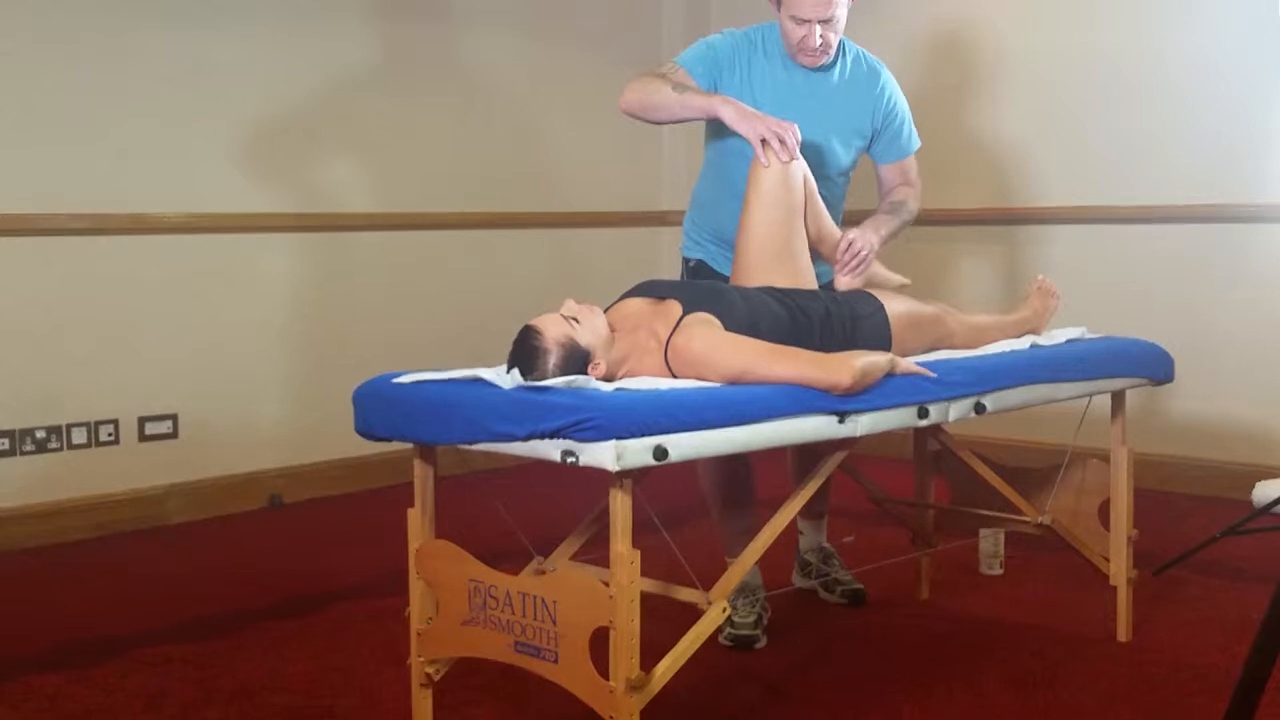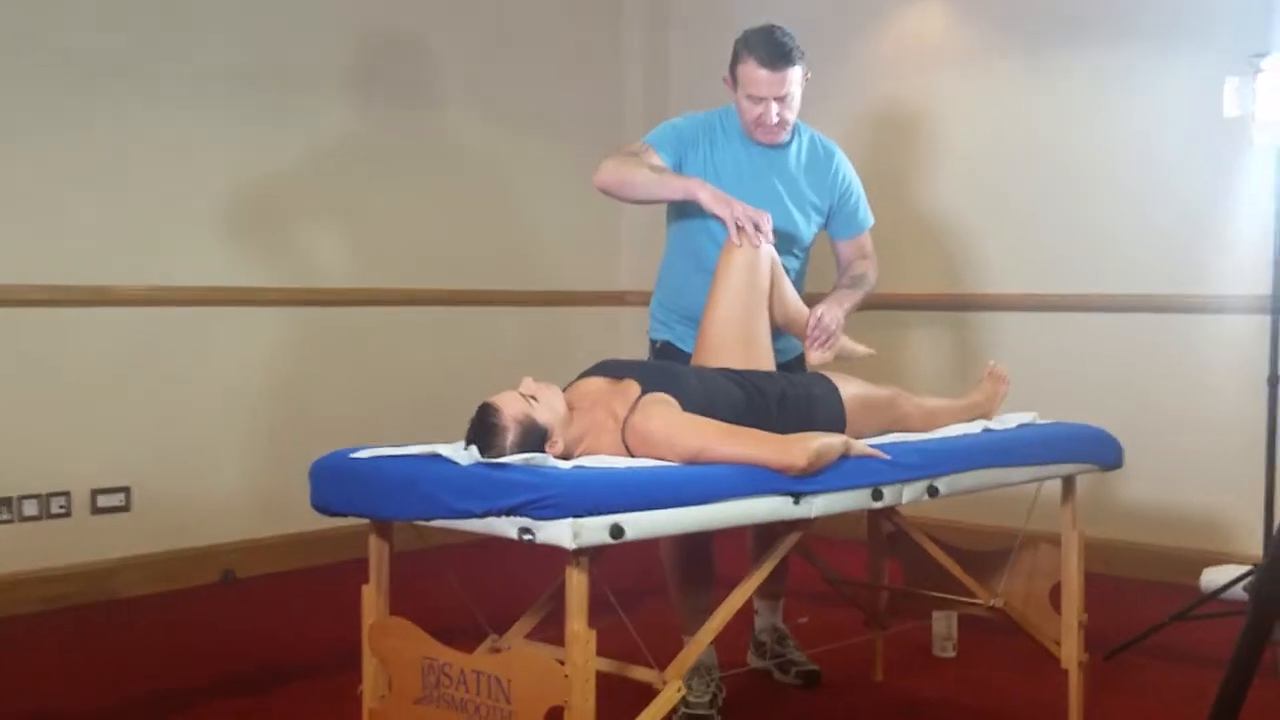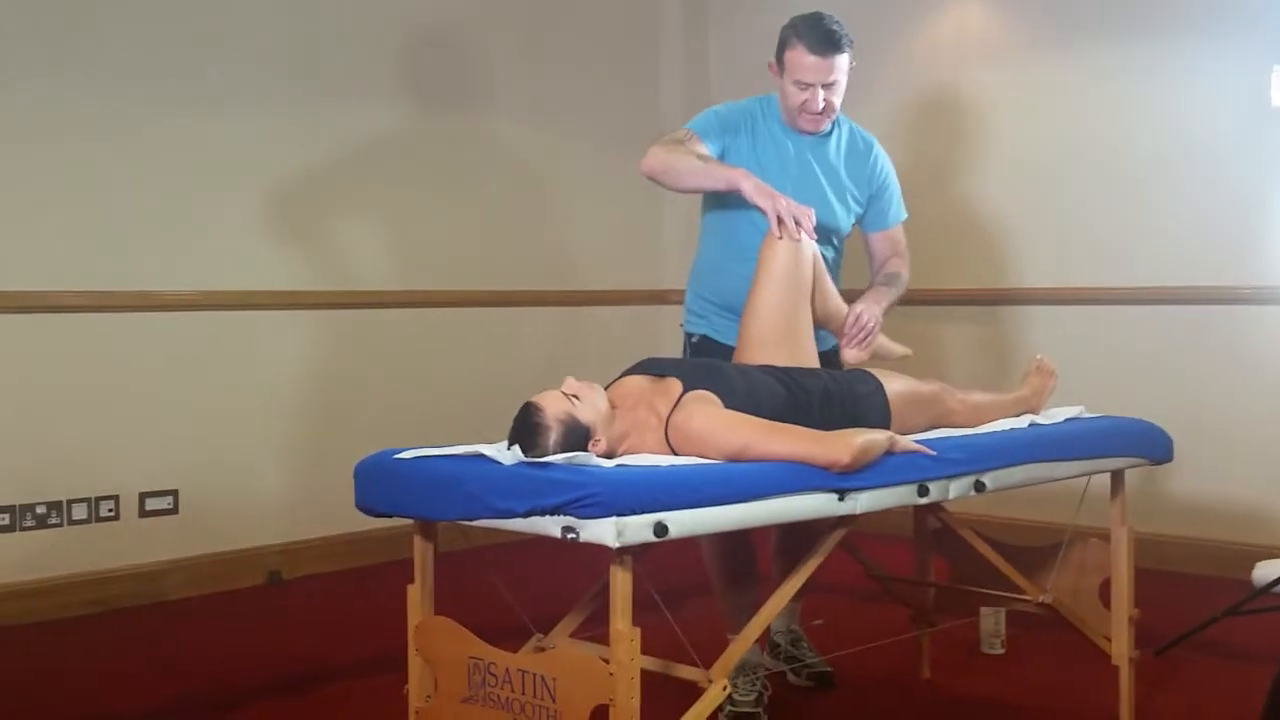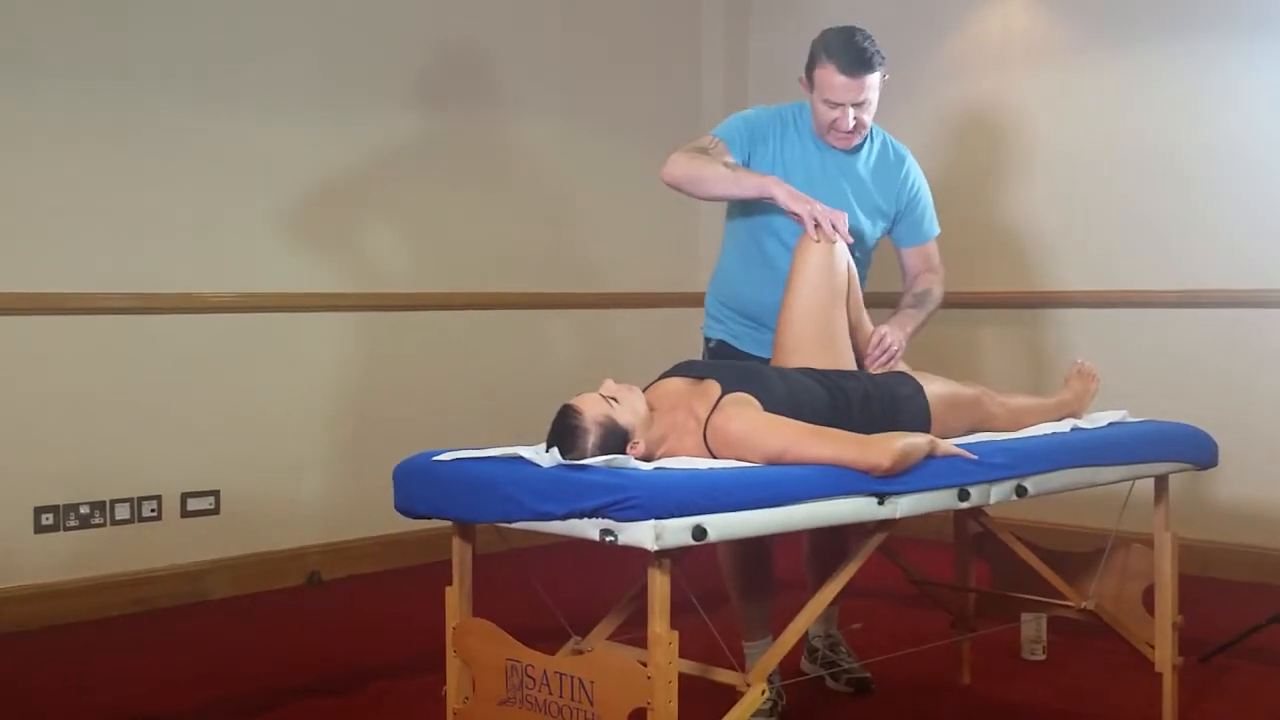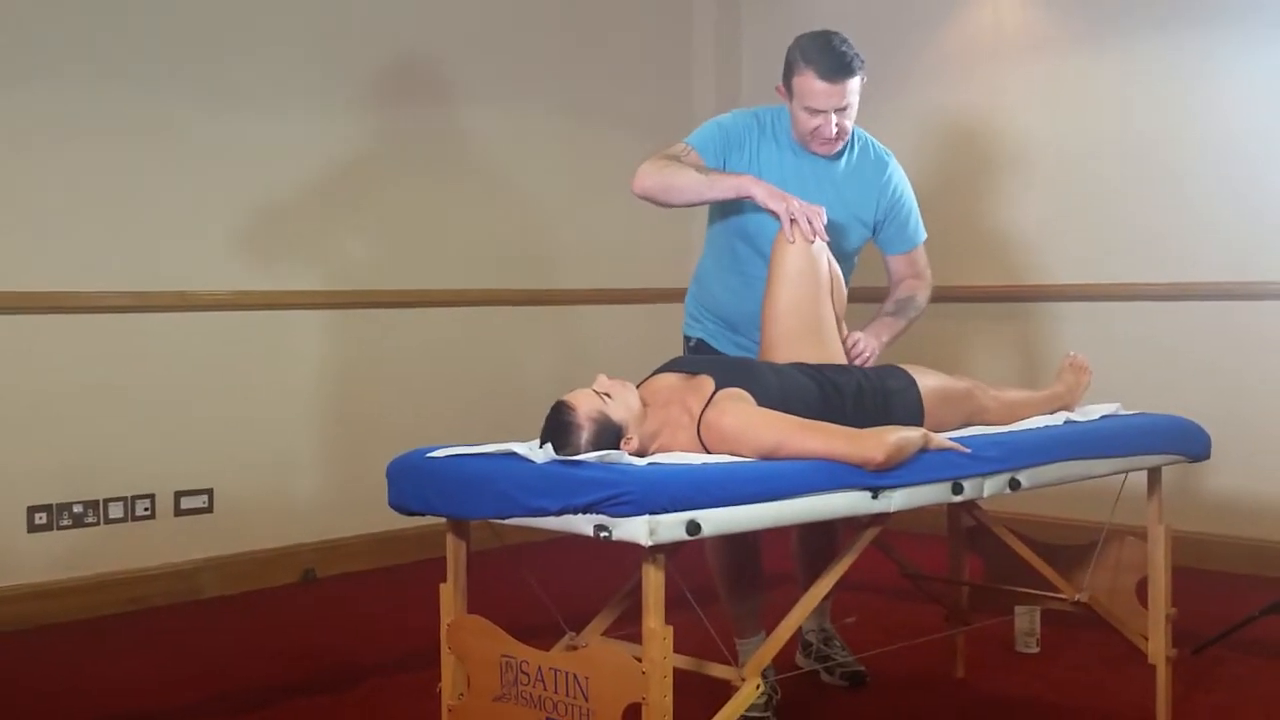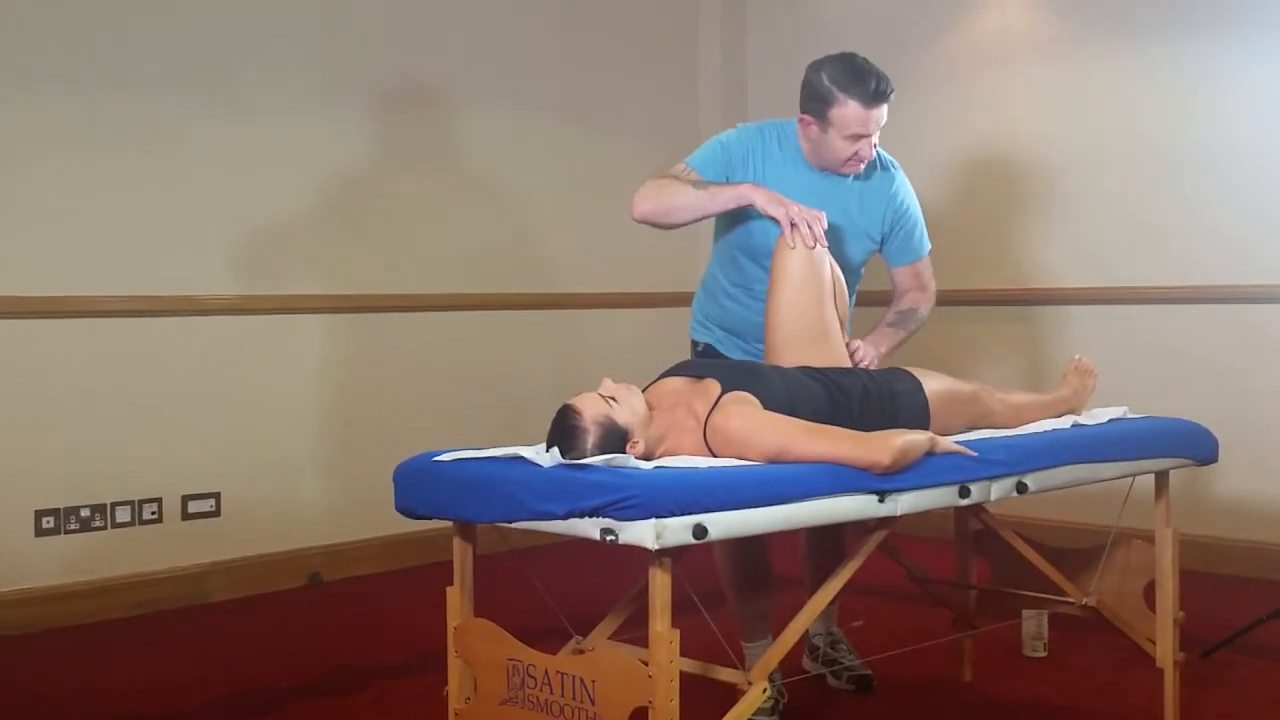
dt=0.7s
person 1, frame 1
left shoulder: (874, 84)
right shoulder: (731, 52)
left elbow: (904, 187)
right elbow: (635, 97)
left wrist: (874, 230)
right wrist: (728, 107)
left hip: (813, 277)
right hip: (719, 269)
left ankle: (814, 548)
right ankle: (742, 574)
person 1, frame 2
left shoulder: (828, 163)
right shoulder: (692, 135)
left elbow: (862, 261)
right elbow: (609, 175)
left wrist: (837, 304)
right wrist: (703, 191)
left hip: (777, 357)
right hip: (685, 350)
left ankle: (769, 628)
person 1, frame 3
left shoulder: (866, 155)
right shoulder: (733, 123)
left elbow: (893, 256)
right elbow: (657, 161)
left wrist: (874, 301)
right wrist: (747, 182)
left hip: (813, 347)
right hip: (721, 340)
left ankle: (787, 629)
person 1, frame 4
left shoulder: (897, 168)
right shoulder: (761, 129)
left elbow: (928, 274)
right elbow: (678, 169)
left wrist: (901, 325)
right wrist: (778, 189)
right hip: (741, 349)
left ankle: (823, 635)
person 1, frame 5
left shoulder: (880, 171)
right shoulder: (738, 134)
left elbow: (914, 280)
right elbow: (648, 179)
left wrist: (876, 334)
right wrist: (754, 187)
right hip: (722, 350)
left ankle: (817, 629)
right ankle: (750, 647)
person 1, frame 6
left shoulder: (888, 184)
right shoulder: (748, 147)
left elbow: (918, 290)
right elbow: (647, 204)
left wrist: (875, 344)
right wrist: (755, 194)
right hip: (729, 355)
left ankle: (824, 634)
right ankle: (757, 651)
person 2, frame 1
left shoulder: (617, 324)
right shoulder: (690, 348)
right elbow: (842, 373)
right wrist: (890, 361)
left hip: (763, 302)
right hip: (843, 322)
left knee: (780, 158)
right knee: (945, 321)
left ankle: (836, 251)
right ankle: (1024, 320)
person 2, frame 2
left shoulder: (573, 404)
right shoulder: (648, 427)
right elbow: (797, 453)
right wrist: (845, 443)
left hip: (722, 381)
right hip: (798, 405)
left knee: (750, 242)
right knee: (899, 403)
left ankle: (811, 332)
right ankle: (975, 405)
person 2, frame 3
left shoulder: (619, 399)
right shoulder: (691, 426)
right elbow: (841, 451)
right wrist: (888, 439)
left hip: (765, 377)
right hip: (842, 402)
left knee: (790, 237)
right knee: (944, 398)
right ankle: (1022, 399)
person 2, frame 4
left shoulder: (652, 406)
right shoulder: (730, 429)
right elbow: (880, 455)
right wrist: (930, 444)
left hip: (803, 381)
right hip: (881, 406)
left knee: (824, 238)
right knee: (984, 402)
left ankle: (871, 348)
right ankle: (1063, 404)
person 2, frame 5
left shoulder: (645, 403)
right shoulder: (723, 423)
right elbow: (875, 448)
right wrist: (924, 436)
left hip: (796, 379)
right hip: (872, 400)
left knee: (800, 236)
right knee: (978, 397)
right ankle: (1057, 395)
person 2, frame 6
left shoulder: (650, 407)
right shoulder: (730, 427)
right elbow: (881, 451)
right wrist: (929, 440)
left hip: (800, 380)
right hip: (881, 403)
left knee: (802, 237)
right knee: (984, 399)
right ankle: (1063, 400)
